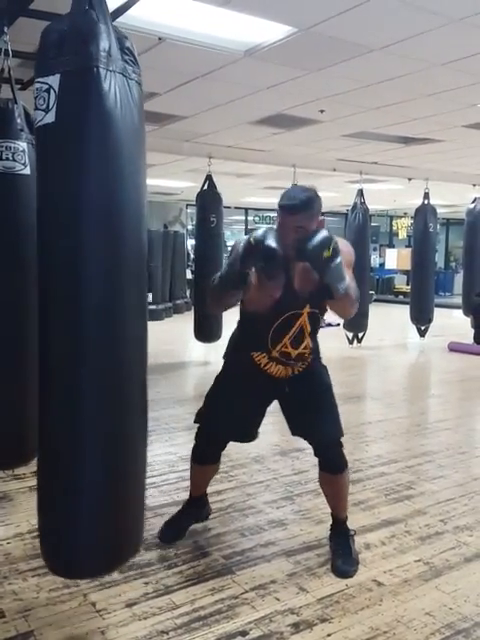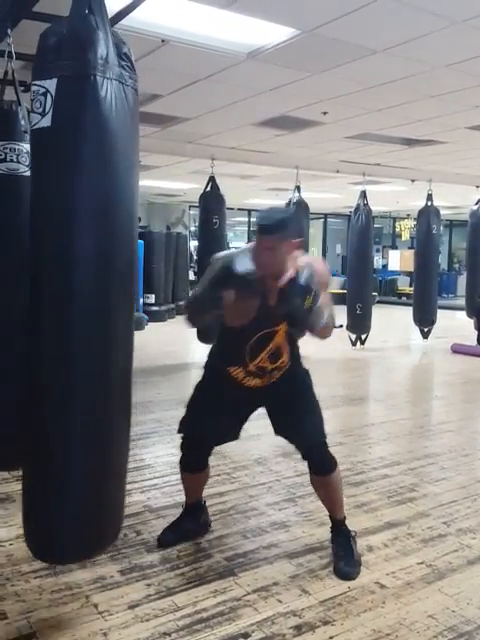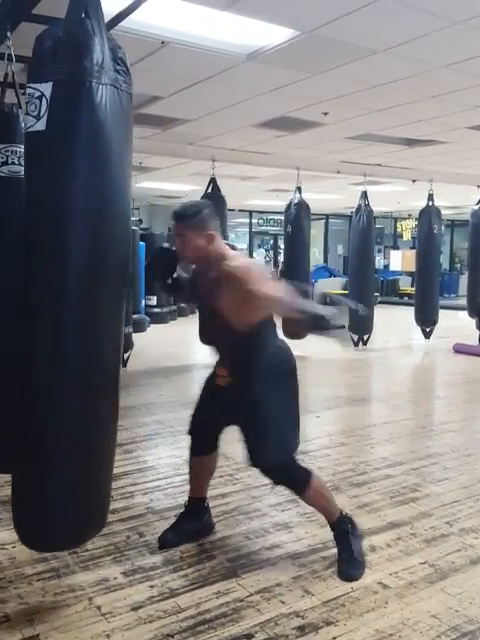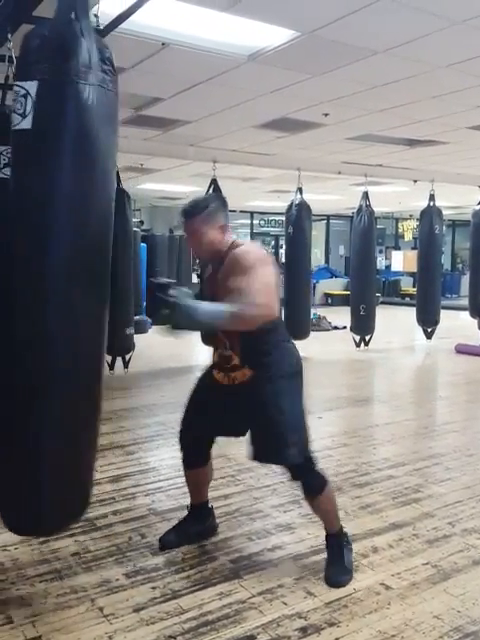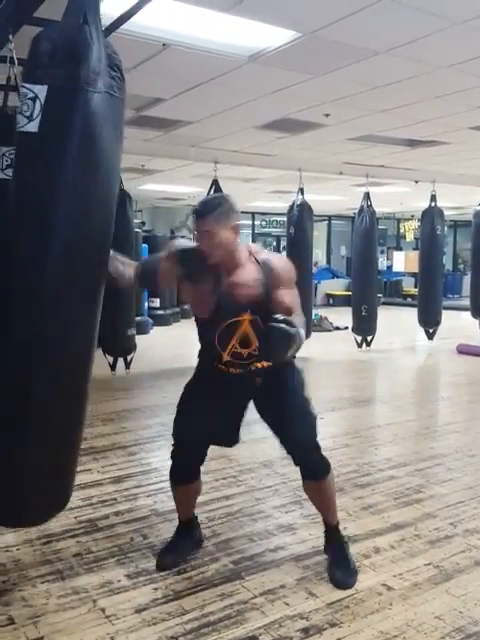
dt=0.2s
person 1, frame 1
left shoulder: (337, 250)
right shoulder: (257, 248)
left elbow: (347, 309)
right elbow: (217, 303)
left wrist: (329, 266)
right wrist: (241, 263)
left hip: (303, 365)
right hip: (248, 363)
left knee: (331, 449)
right knee: (209, 438)
left ankle: (341, 532)
right ankle: (195, 505)
person 1, frame 2
left shoulder: (312, 270)
right shoulder: (231, 264)
left elbow: (323, 331)
right elbow: (194, 317)
left wrist: (309, 303)
right wrist: (219, 284)
left hip: (284, 372)
right hip: (229, 371)
left knee: (318, 453)
right knee: (193, 445)
left ankle: (341, 534)
right ankle: (194, 515)
person 1, frame 3
left shoulder: (237, 270)
right shoulder: (206, 266)
left elbow: (276, 296)
right elbow: (204, 298)
left wrist: (317, 313)
right wrist: (170, 275)
left hip: (266, 373)
right hip: (232, 369)
left knee: (277, 465)
right knee: (201, 433)
left ankle: (345, 530)
right ankle: (197, 514)
person 1, frame 4
left shoulder: (248, 256)
right shoulder: (216, 263)
left elbow: (258, 310)
left wrist: (195, 312)
right wrist: (185, 306)
left hip: (271, 372)
right hip: (229, 370)
left knee: (298, 464)
right knee: (193, 439)
left ankle: (338, 541)
right ankle: (200, 517)
person 1, frame 5
left shoulder: (273, 267)
right shoulder: (187, 258)
left elbow: (296, 318)
right elbow: (138, 275)
left wrist: (292, 335)
left hip: (272, 367)
right hip: (217, 372)
left knee: (309, 455)
right knee: (185, 456)
left ankle: (335, 541)
right ankle: (187, 529)
